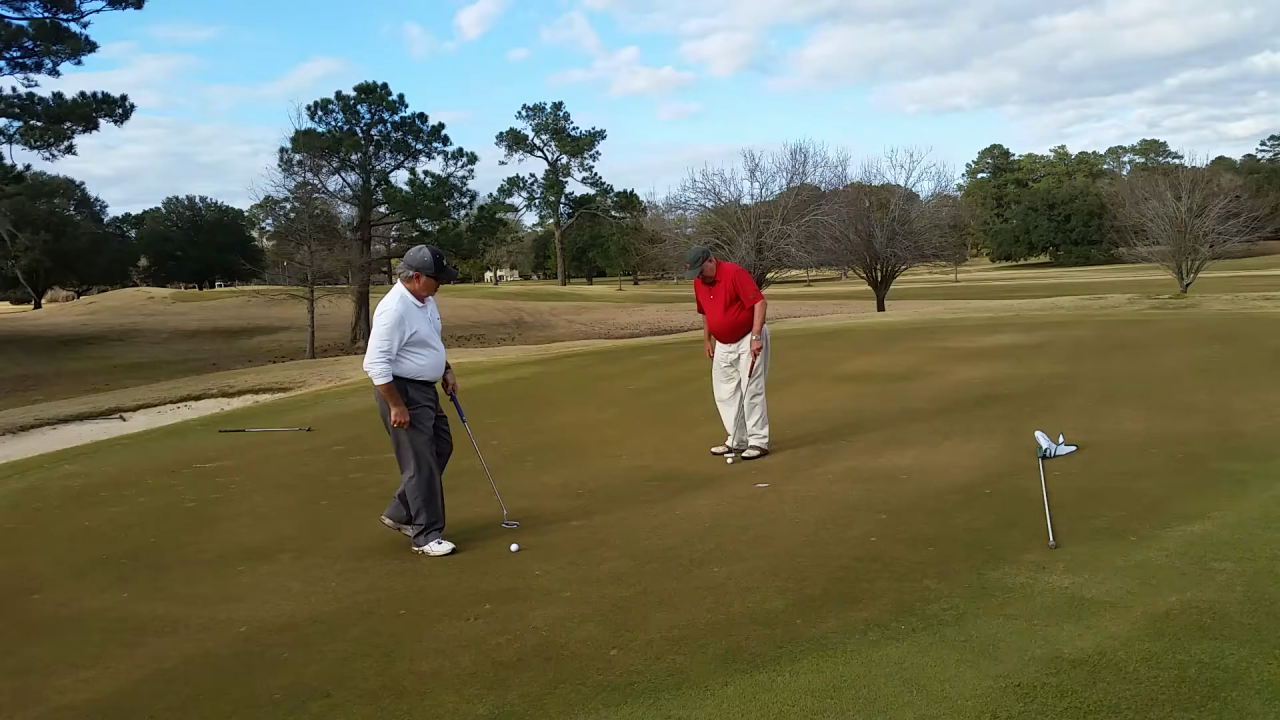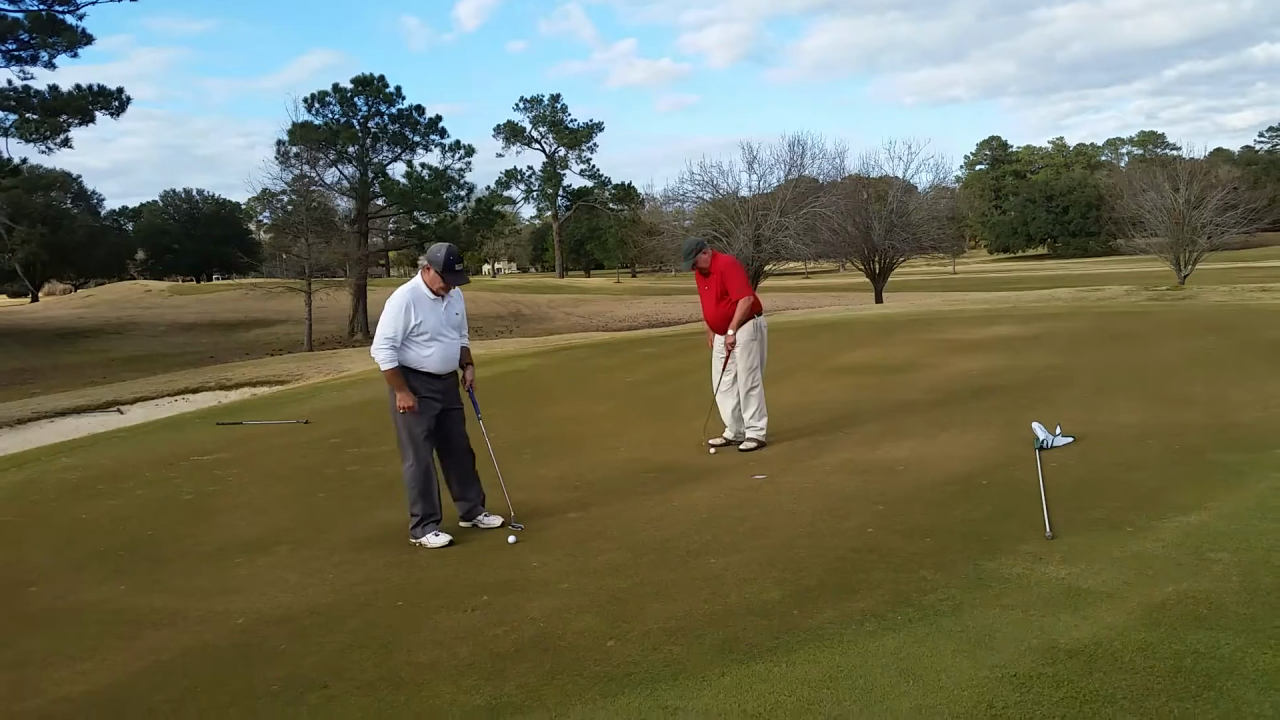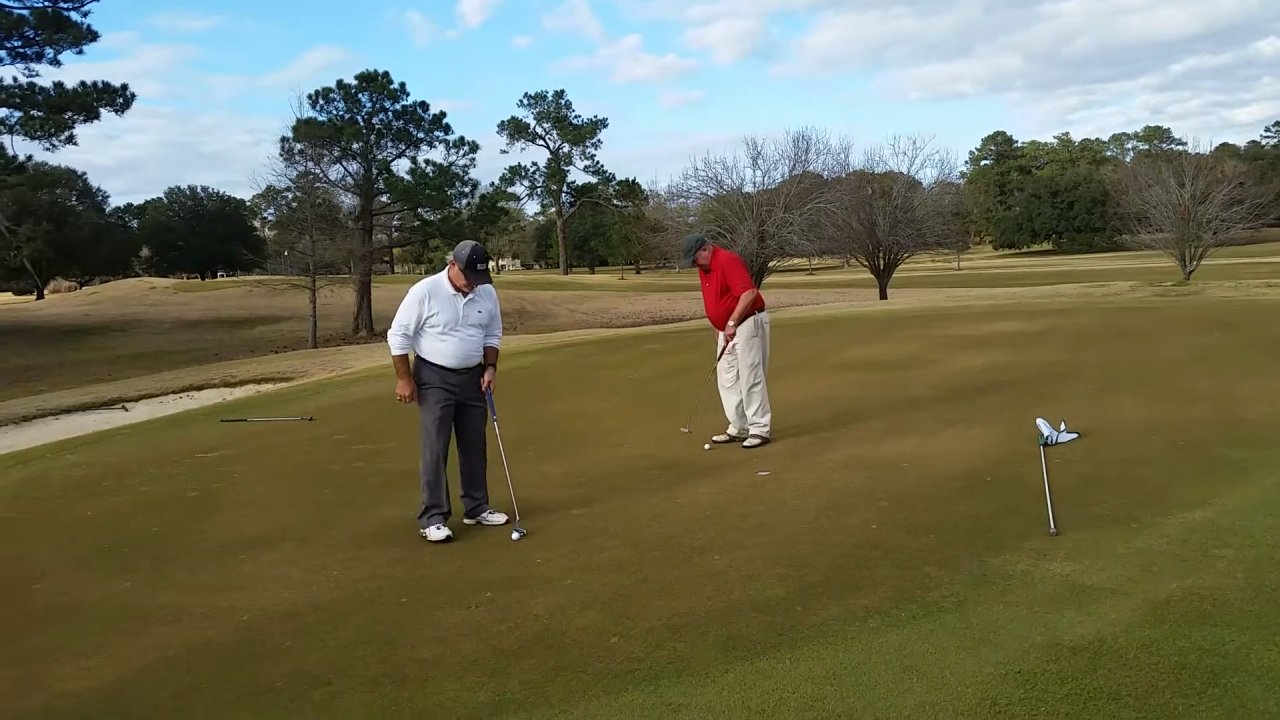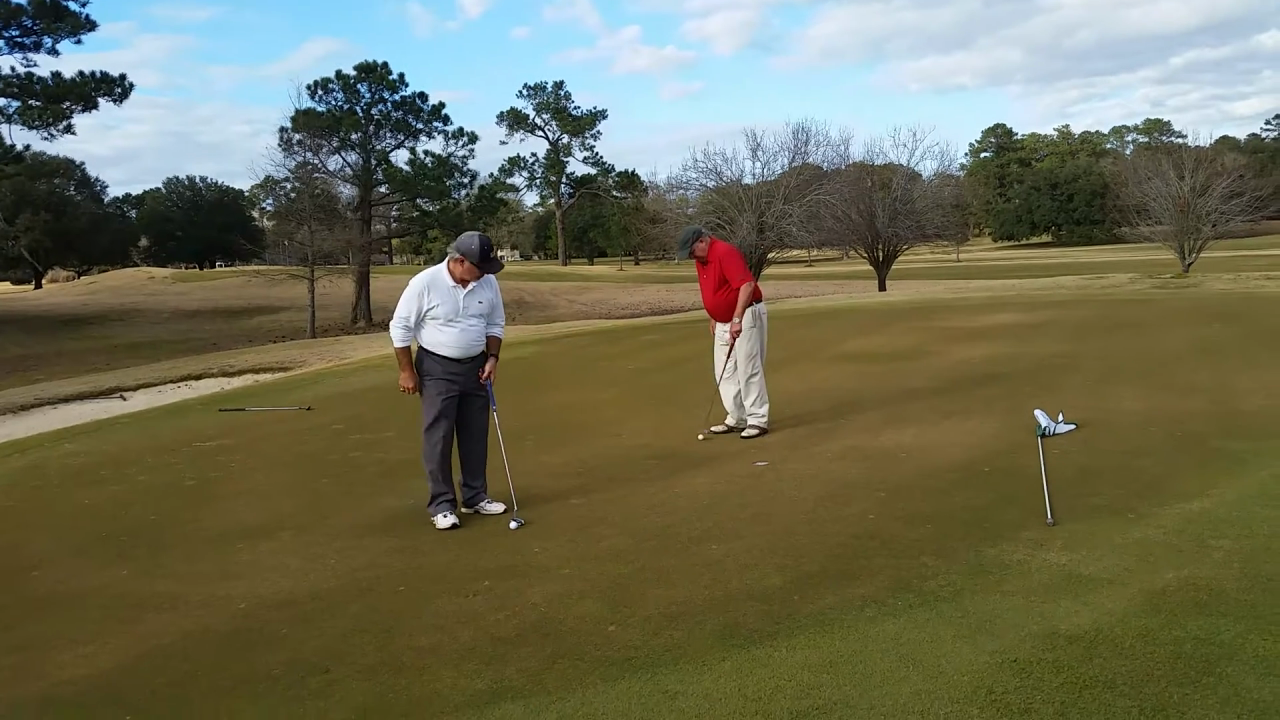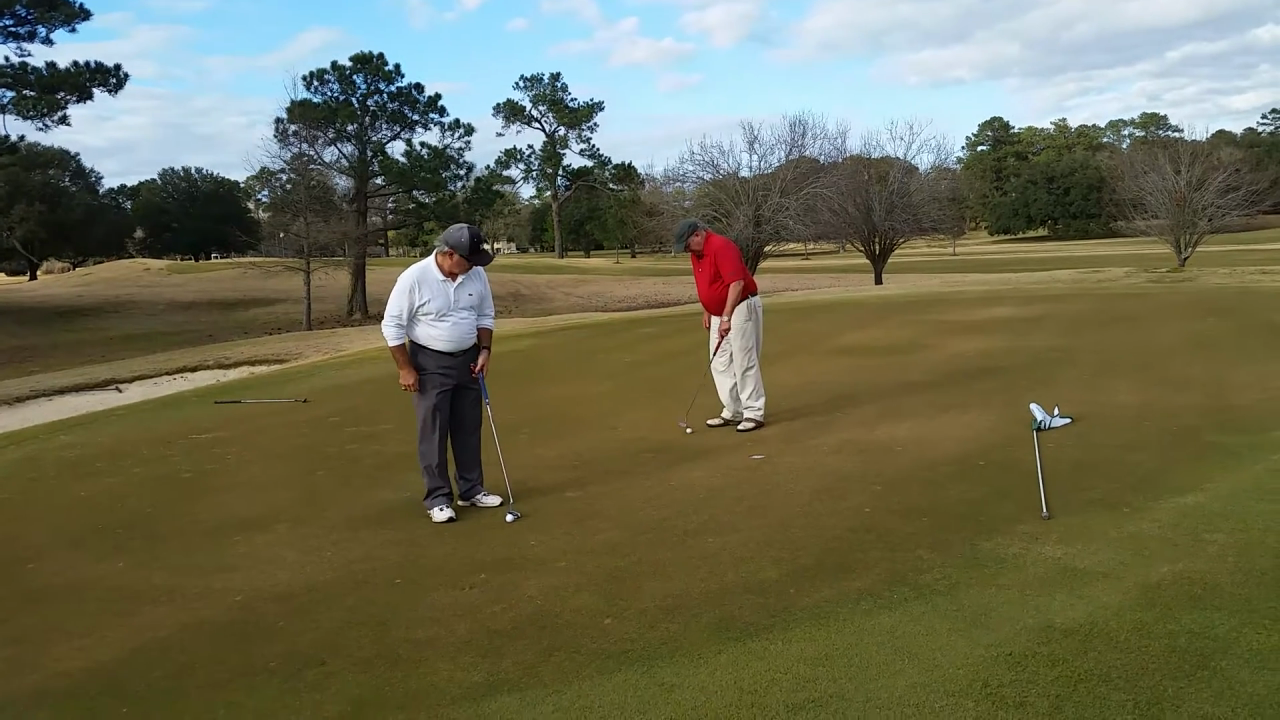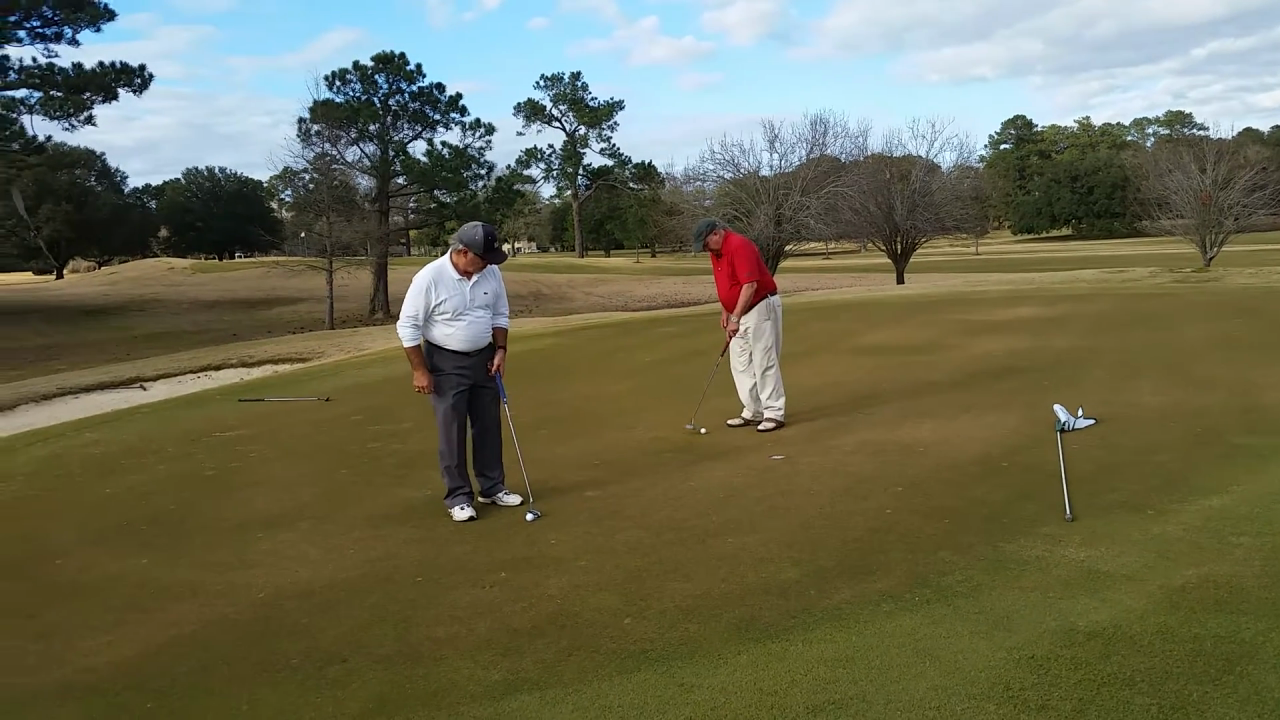
dt=0.3s
person 1, frame 1
left shoulder: (426, 300)
right shoulder: (393, 309)
right elbow: (376, 364)
left wrist: (446, 371)
right wrist: (397, 406)
left hip: (427, 390)
right hip: (404, 394)
left knee: (441, 450)
right knee: (421, 464)
left ankle: (401, 512)
right ankle: (425, 534)
person 1, frame 2
left shoulder: (454, 295)
right shoulder: (404, 299)
right elbow: (383, 350)
left wrist: (467, 366)
right wrist: (402, 391)
left hip: (447, 382)
right hip: (415, 384)
left knee: (459, 450)
right knee: (419, 457)
left ankle: (471, 510)
right ankle: (423, 526)
person 1, frame 3
left shoulder: (487, 293)
right shoulder: (425, 291)
left elbow: (492, 335)
right elbow: (399, 336)
left wrist: (490, 368)
right wrist: (404, 379)
left hip: (472, 377)
right hip: (434, 378)
left knee: (475, 444)
right knee: (435, 446)
left ankle: (476, 507)
right ankle: (434, 517)
person 1, frame 4
left shoulder: (488, 283)
right shoulder: (425, 283)
left elbow: (495, 324)
right elbow: (401, 328)
left wrist: (492, 359)
right wrist: (406, 371)
left hip: (474, 367)
right hip: (437, 368)
left knee: (475, 434)
right knee: (438, 436)
left ankle: (474, 496)
right ankle: (442, 504)
person 1, frame 5
left shoulder: (476, 274)
right shoulder: (414, 278)
left elbow: (485, 315)
right elbow: (393, 326)
left wrist: (484, 350)
right wrist: (405, 368)
left hip: (467, 360)
right hip: (430, 363)
left knee: (469, 427)
right knee: (433, 431)
left ankle: (471, 490)
right ankle: (438, 498)
person 1, frame 6
left shoulder: (491, 273)
right shoulder: (429, 278)
left elbow: (500, 314)
right elbow: (408, 326)
left wrist: (500, 350)
right wrist: (419, 370)
left hip: (483, 359)
right hip: (446, 363)
left knee: (489, 425)
right knee: (452, 431)
left ankle: (492, 487)
right ankle: (458, 496)
person 2, frame 1
left shoulder: (735, 273)
right shoulder: (699, 282)
left elbow: (760, 303)
left wrist: (755, 337)
right wrist: (708, 340)
left hip: (749, 340)
right hip: (723, 344)
left knee: (751, 390)
right knee: (724, 393)
left ankle: (759, 441)
right ankle: (737, 440)
person 2, frame 2
left shoulder: (728, 265)
right shoulder: (700, 272)
left elbow: (746, 300)
left wrist: (731, 331)
right wrist: (710, 330)
left hip: (745, 329)
right hip: (722, 335)
left knee: (748, 382)
right knee: (723, 384)
left ankle: (756, 433)
right ankle: (735, 432)
person 2, frame 3
left shoulder: (728, 261)
right shoulder: (704, 268)
left elbow: (749, 293)
left wrist: (732, 322)
right wrist: (720, 326)
left hip: (747, 325)
right hip: (727, 330)
left knee: (751, 378)
right knee: (727, 380)
left ankle: (760, 430)
right ankle: (738, 428)
person 2, frame 4
left shoulder: (726, 253)
right shoulder: (701, 259)
left elbow: (747, 285)
left wrist: (737, 319)
right wrist: (714, 318)
left hip: (746, 317)
right hip: (724, 322)
left knee: (748, 369)
right knee: (726, 371)
left ankle: (758, 420)
right ankle: (737, 418)
person 2, frame 5
left shoulder: (721, 247)
right shoulder: (696, 253)
left elbow: (736, 284)
left wrist: (726, 318)
right wrist: (707, 311)
left hip: (741, 309)
right hip: (720, 314)
left knee: (744, 362)
right knee: (721, 364)
left ankle: (754, 413)
right ankle: (733, 412)
person 2, frame 6
left shoulder: (740, 246)
right shoulder: (716, 252)
left elbow: (750, 285)
left wrist: (735, 319)
right wrist: (726, 311)
left hip: (761, 308)
right hip: (740, 313)
left knee: (764, 362)
right knee: (741, 364)
left ankle: (774, 413)
right ankle: (753, 412)
